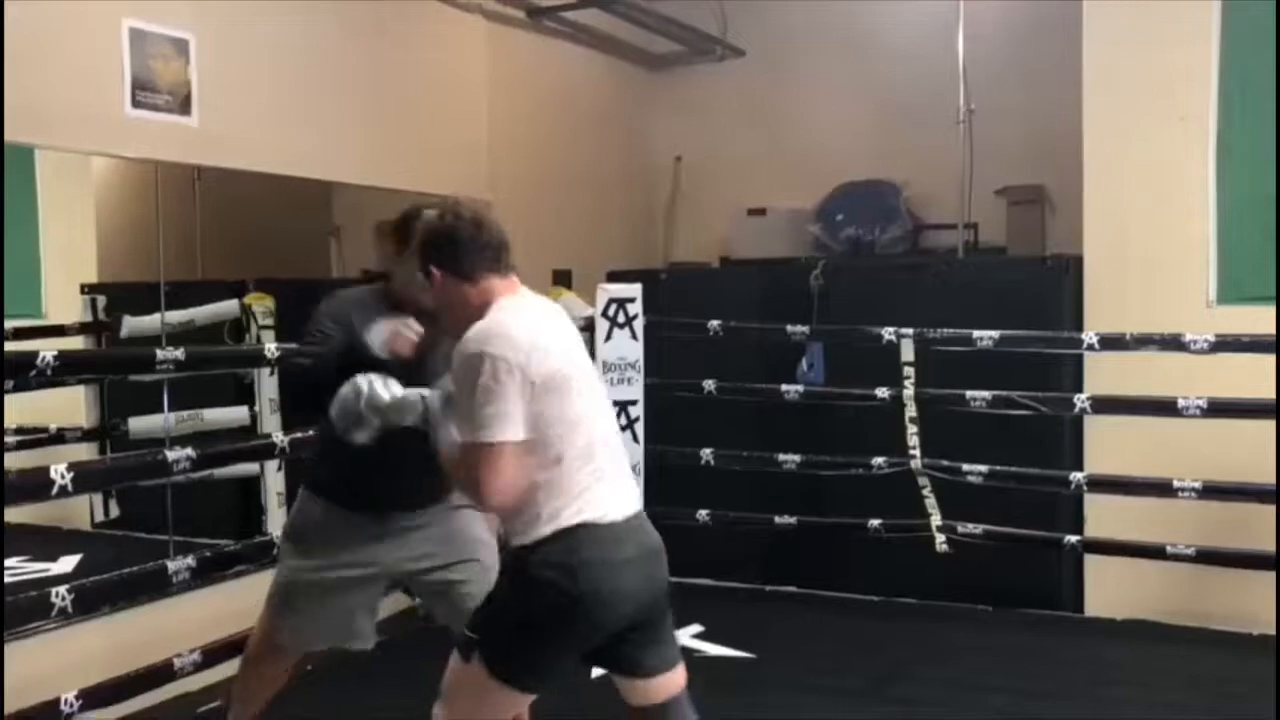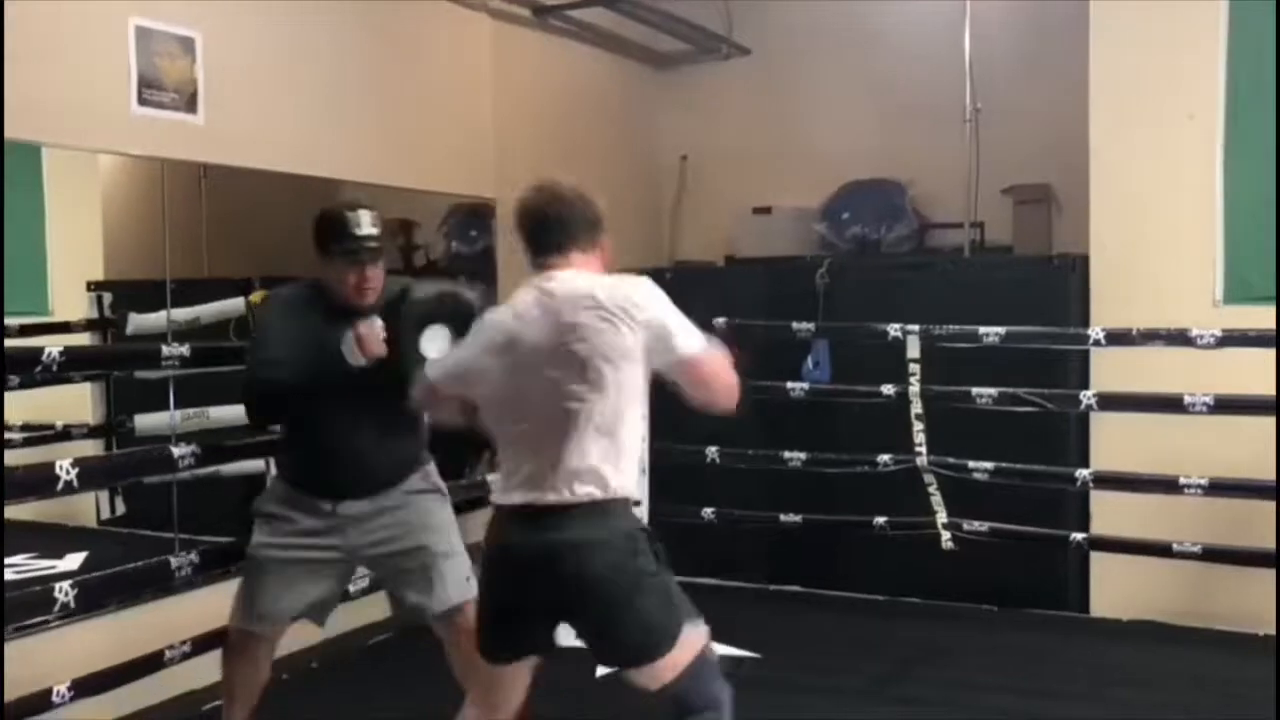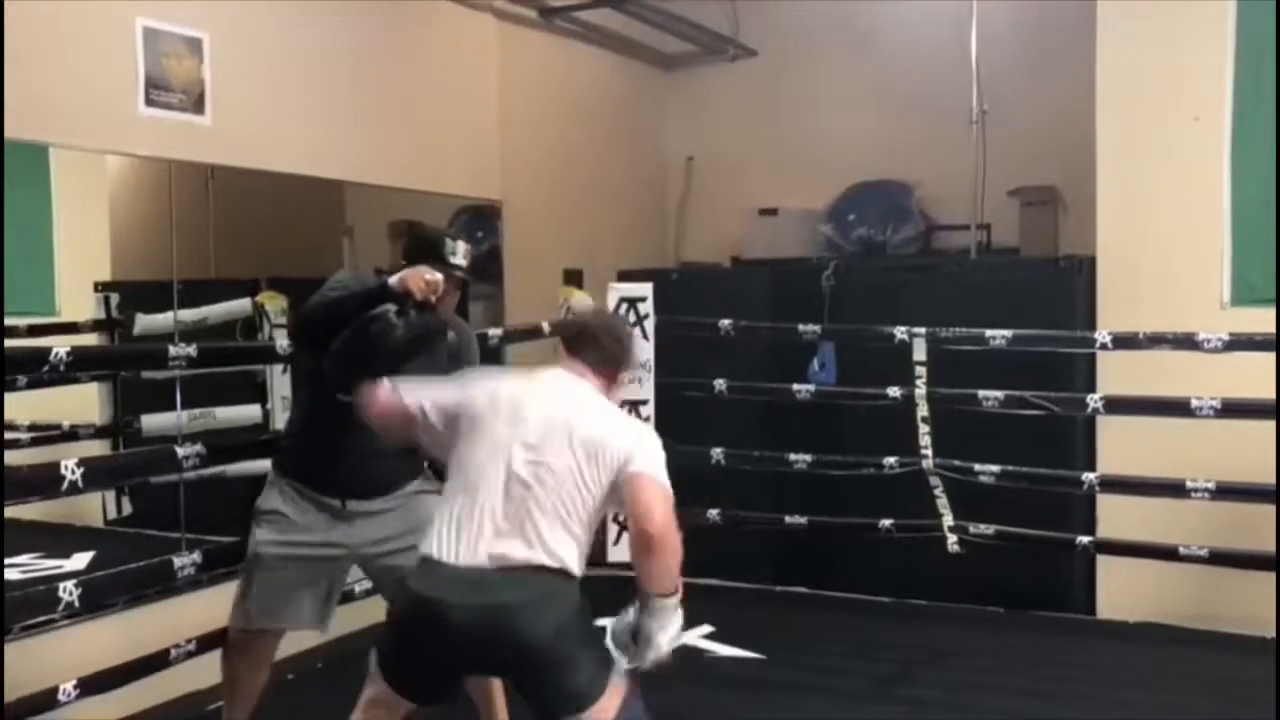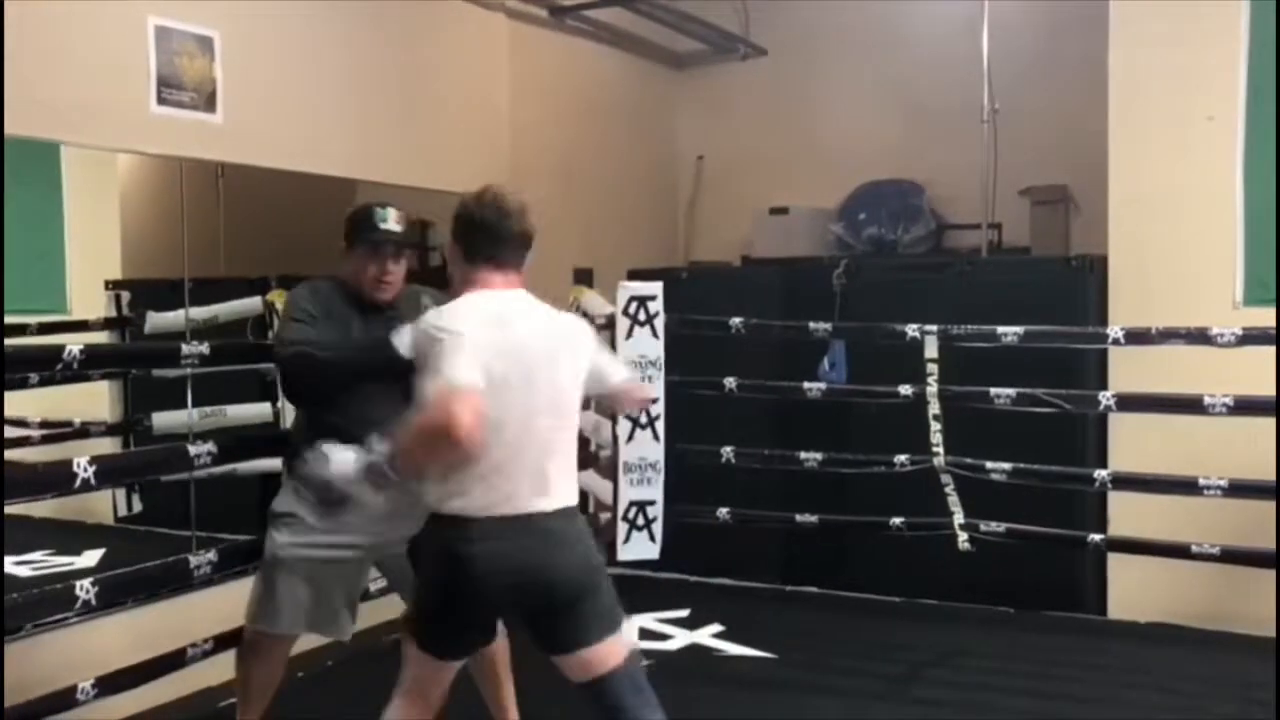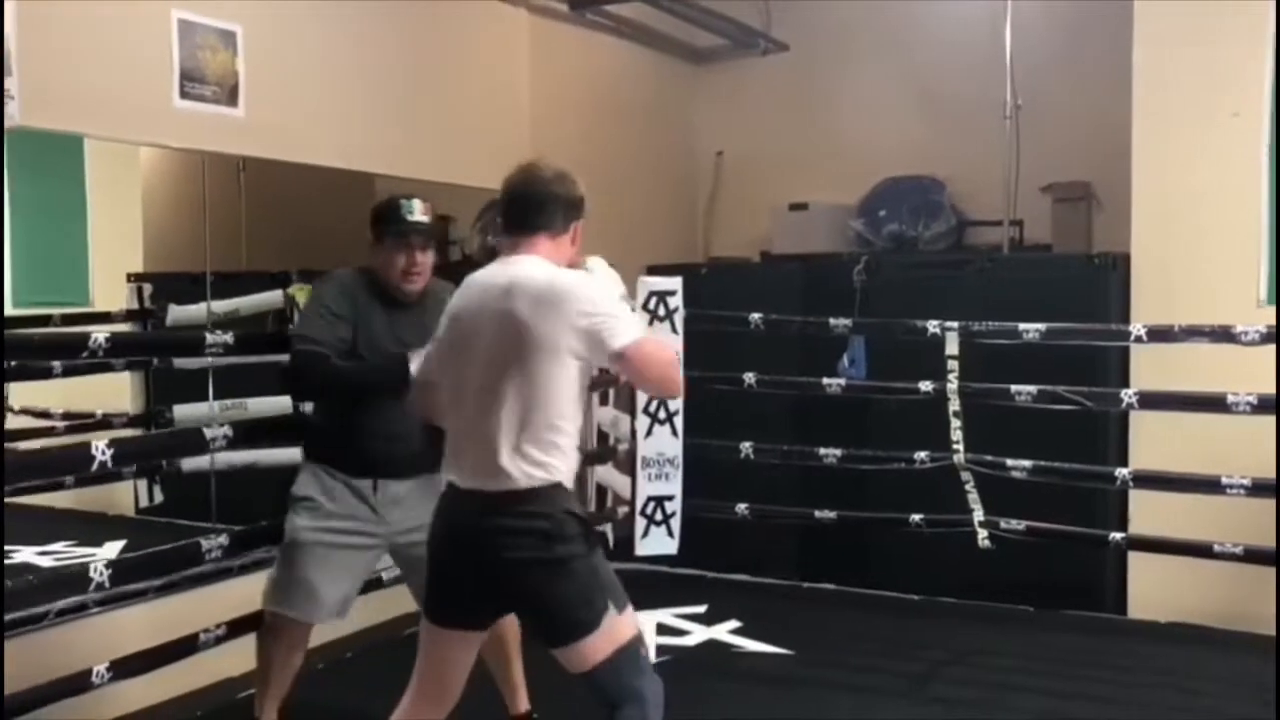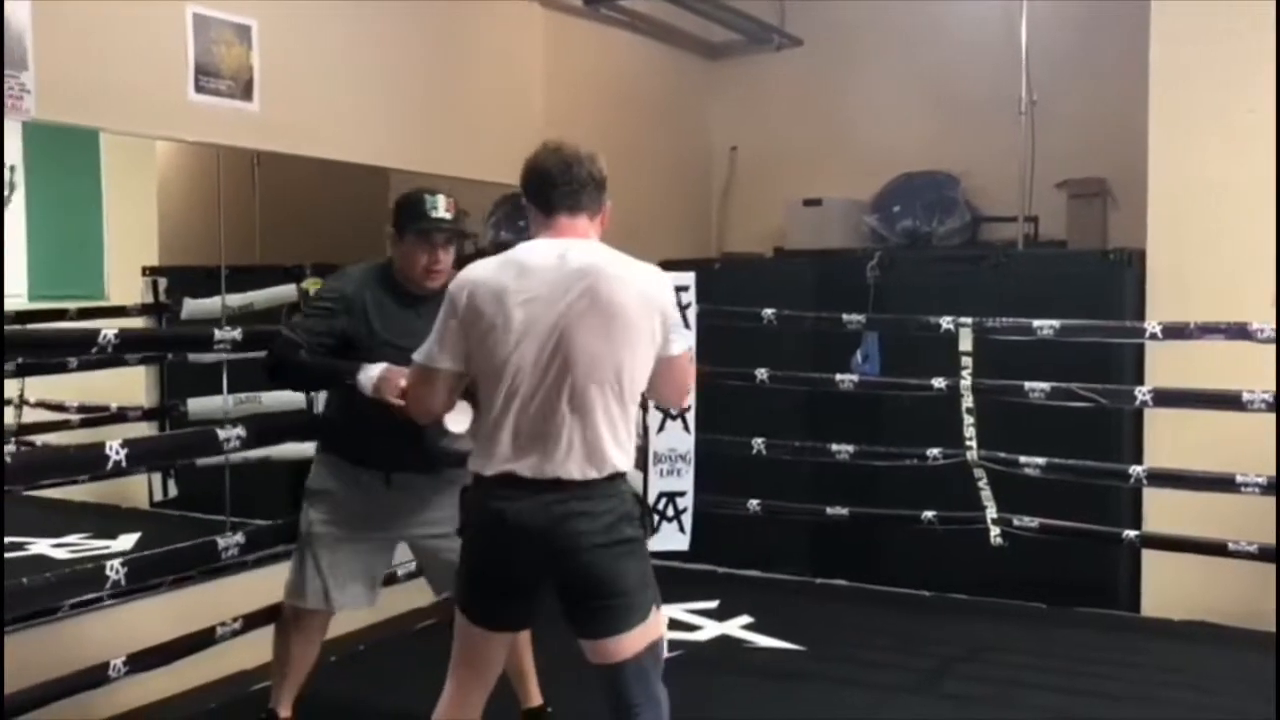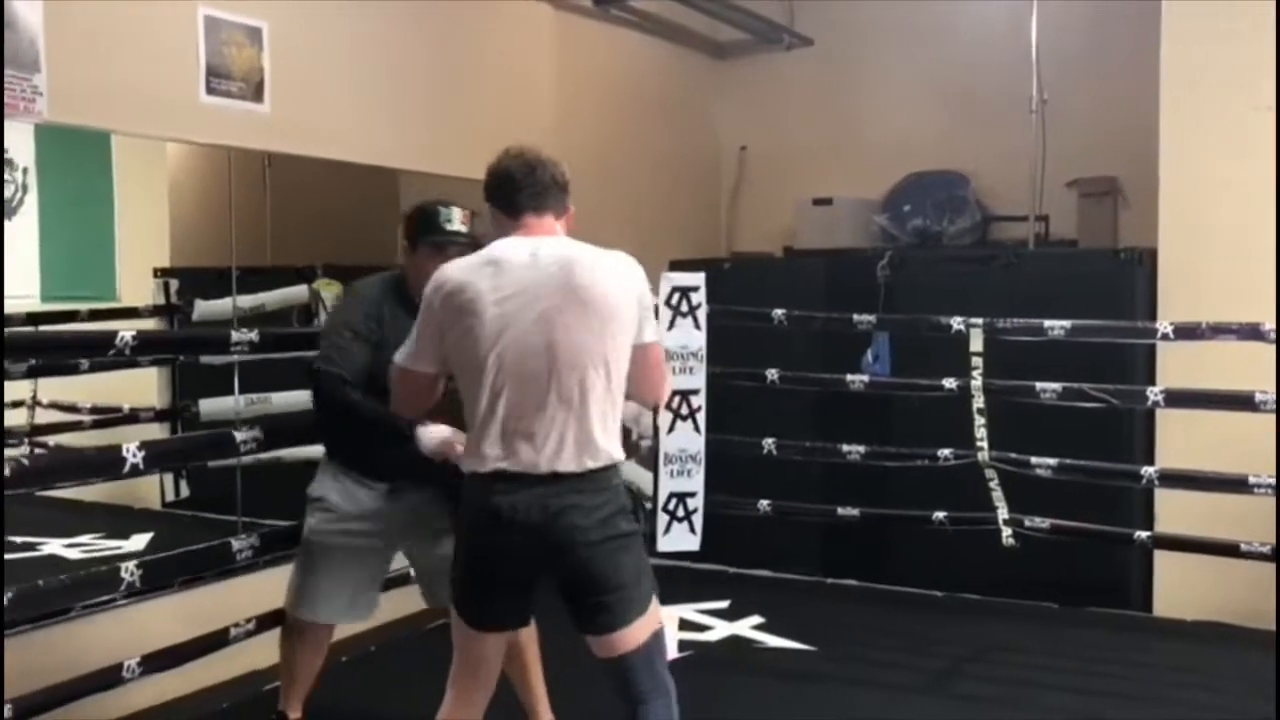
dt=0.4s
person 1, frame 1
left shoulder: (488, 344)
right shoulder: (541, 313)
left elbow: (495, 489)
left wrist: (452, 439)
left hip: (566, 566)
right hip: (635, 550)
person 1, frame 2
left shoulder: (495, 327)
right shoulder: (626, 297)
left elbow: (432, 398)
right elbow: (720, 391)
left hip: (512, 539)
right hip: (597, 538)
person 1, frame 3
left shoulder: (488, 388)
right shoulder: (628, 432)
left elbow: (377, 406)
right elbow: (658, 530)
left wrist: (433, 440)
right wrist: (659, 608)
left hip: (438, 597)
right hip: (542, 604)
person 1, frame 4
left shoulder: (449, 325)
right shoulder: (569, 330)
left elbow: (455, 424)
right elbow: (633, 395)
left wrist: (376, 464)
left hip: (462, 546)
right hip: (557, 543)
person 1, frame 5
left shoulder: (460, 303)
right shoulder: (574, 293)
left elbow: (428, 402)
right elbow: (668, 379)
right wrist: (612, 296)
left hip: (461, 519)
right hip: (538, 524)
person 1, frame 6
left shoulder: (477, 283)
right shoulder: (646, 284)
left elbow: (424, 404)
right elbow: (676, 395)
left hip: (502, 509)
right hip: (598, 510)
person 1, frame 7
left shoulder: (454, 282)
right shoulder: (619, 274)
left elbow: (408, 402)
right elbow: (653, 391)
left hip: (495, 507)
right hip: (589, 504)
person 2, frame 1
right shoulder: (347, 311)
right elbow: (304, 394)
right wrist: (370, 346)
left hip: (435, 511)
right hip: (340, 517)
right knee: (279, 642)
person 2, frame 2
right shoulder: (284, 310)
right elbow: (262, 405)
right wrist: (343, 358)
left hip: (403, 492)
right hip: (306, 501)
left knee: (460, 613)
right knee: (252, 627)
person 2, frame 3
left shoulder: (456, 337)
right shoulder: (357, 291)
right elbow: (307, 326)
right wrist: (391, 289)
left hip: (401, 499)
right hip: (305, 499)
right knee: (253, 628)
person 2, frame 4
left shoulder: (429, 308)
right shoulder: (312, 300)
right elbow: (301, 383)
right wrist: (396, 346)
left hip: (413, 495)
right hip: (320, 500)
right knee: (268, 629)
person 2, frame 5
left shoulder: (454, 303)
right shoulder: (340, 294)
right elbow: (307, 374)
right wrist: (407, 372)
left hip: (429, 484)
right hip: (339, 485)
right knee: (289, 610)
person 2, frame 6
right shoulder: (351, 291)
right elbow: (284, 360)
right wrist: (361, 376)
left hip: (446, 478)
right hip: (354, 478)
right knee: (308, 603)
person 2, frame 7
right shoulder: (366, 301)
right elbow: (330, 398)
right wrist: (419, 435)
left hip: (442, 484)
right hip: (356, 485)
right knee: (311, 612)
